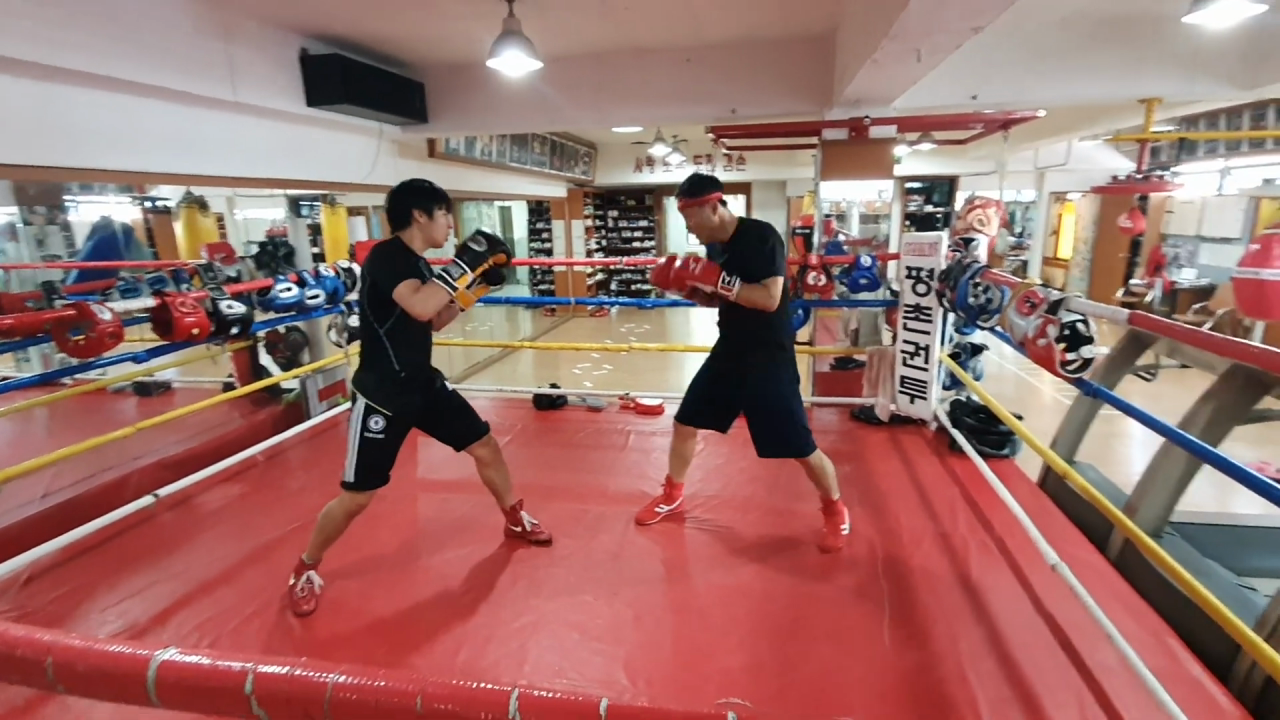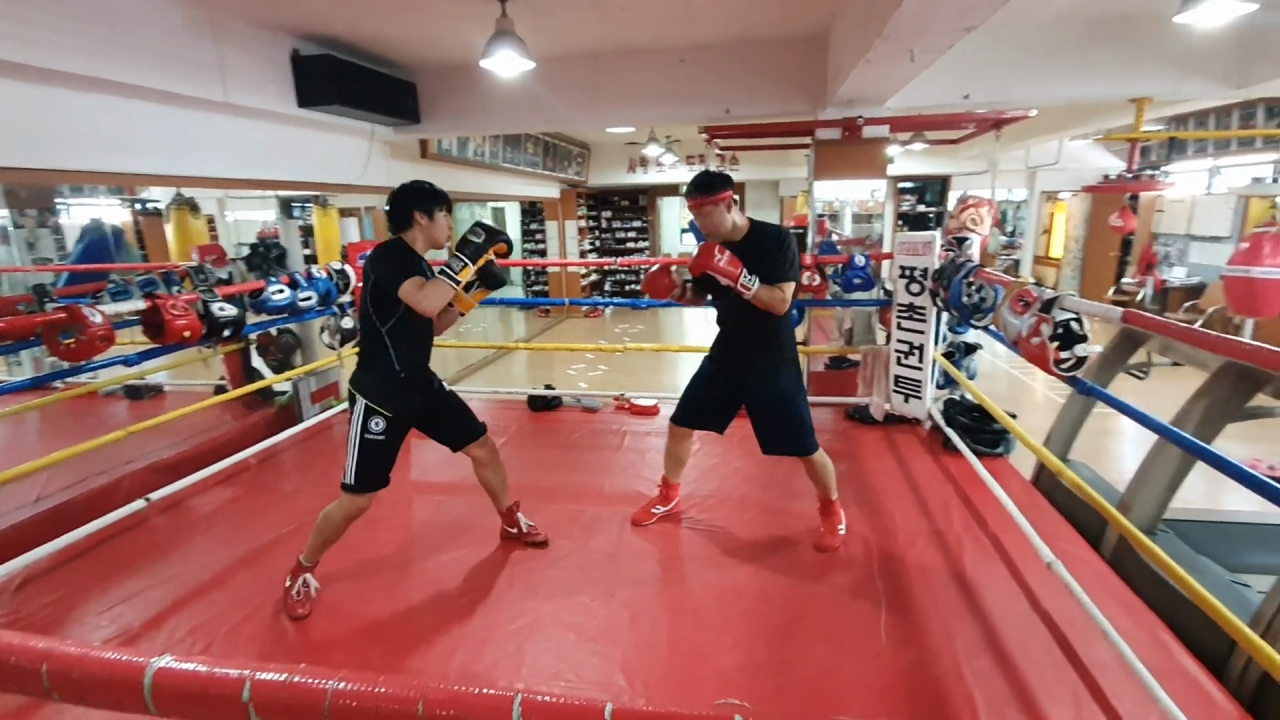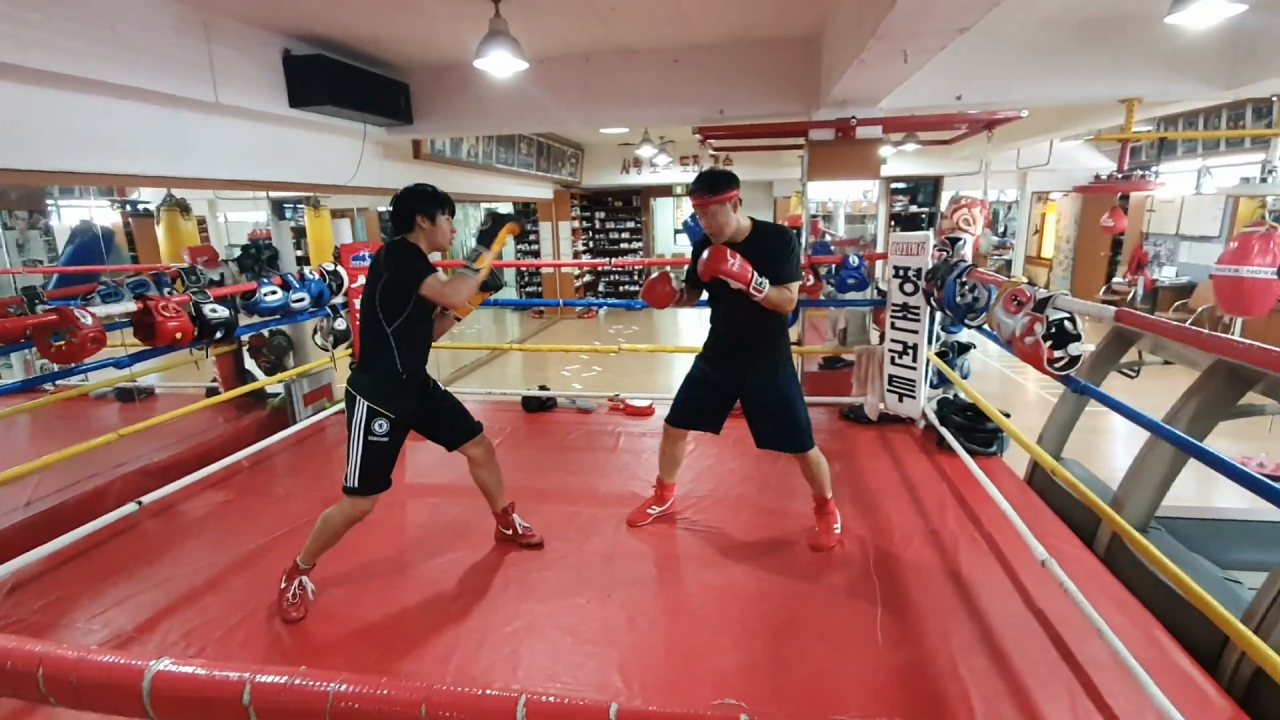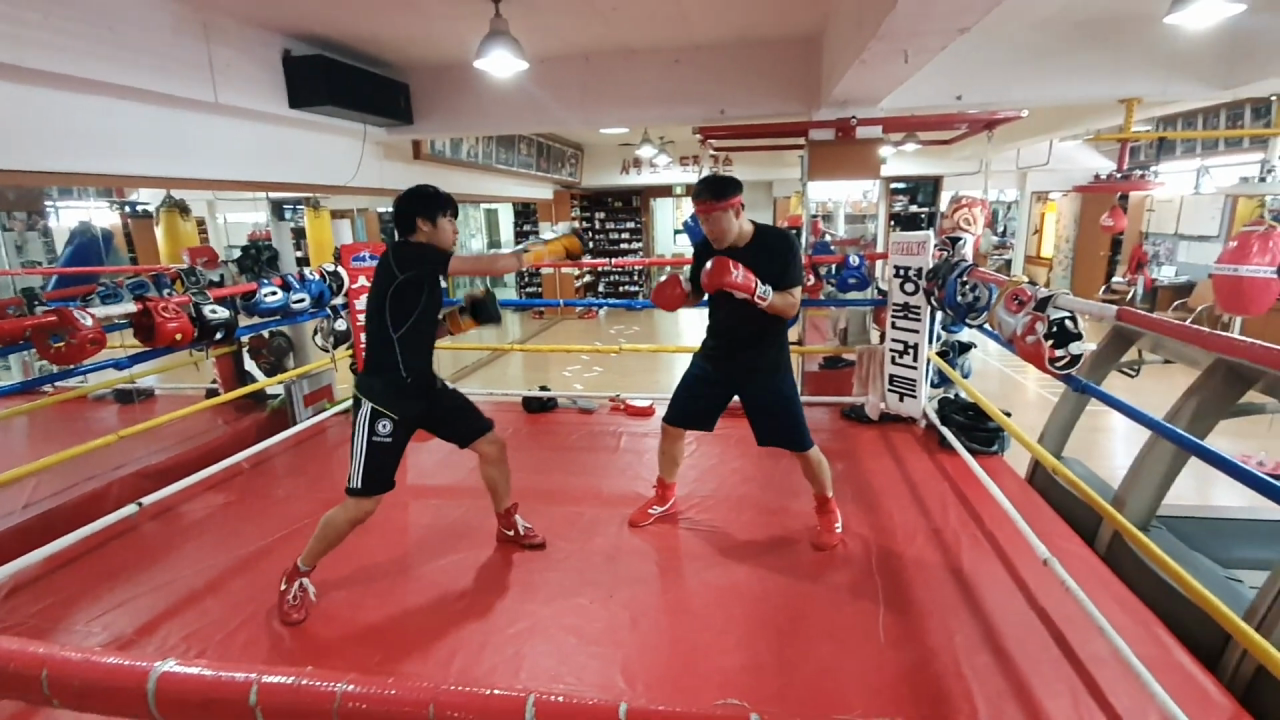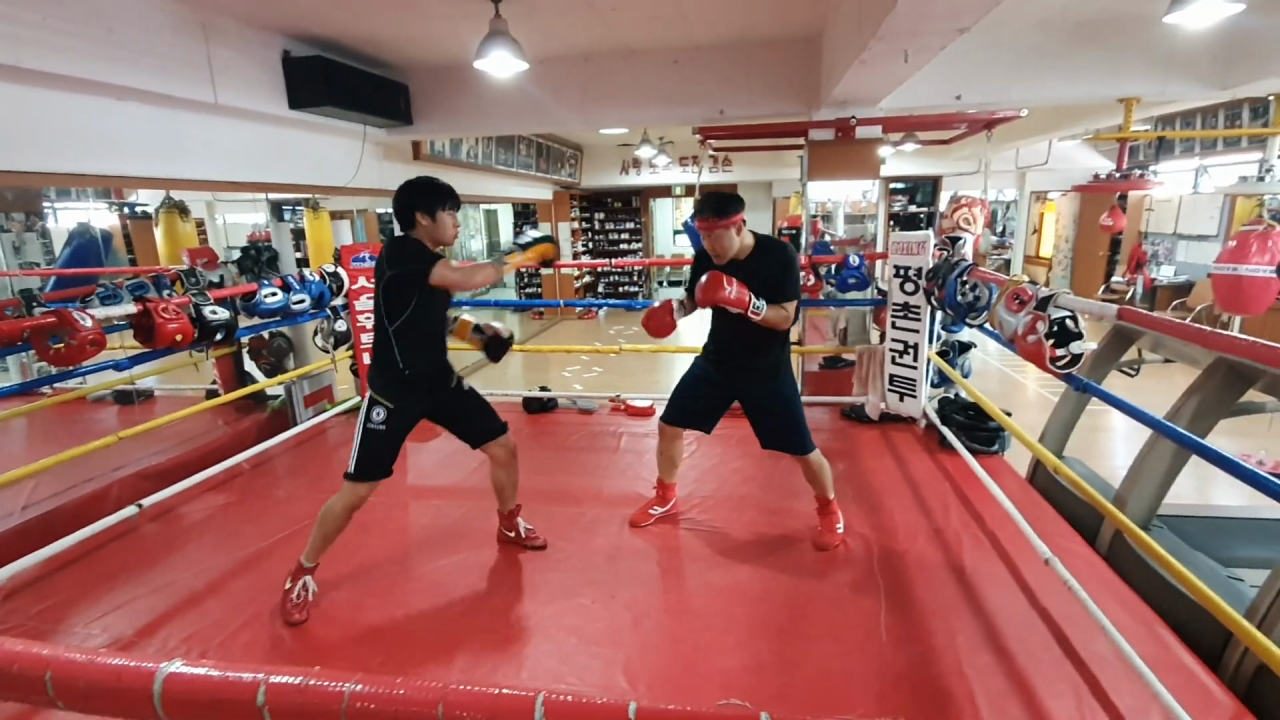
dt=0.1s
person 1, frame 1
left shoulder: (417, 262)
right shoulder: (387, 256)
left elbow: (433, 322)
right elbow: (421, 307)
left wrist: (474, 286)
right wrist: (466, 261)
left hip: (423, 382)
right hip: (382, 393)
left knee: (486, 446)
right knee: (357, 498)
left ankle: (515, 519)
right ankle: (306, 568)
person 1, frame 2
left shoulder: (414, 262)
right shoulder: (389, 256)
left elbow: (432, 326)
right elbow: (427, 305)
left wrist: (473, 291)
right wrist: (467, 257)
left hip: (419, 384)
right hip: (380, 394)
left knee: (484, 447)
right knee: (356, 500)
left ankle: (511, 521)
right ankle: (302, 571)
person 1, frame 3
left shoulder: (415, 262)
right shoulder: (397, 256)
left elbow: (428, 331)
right elbow: (454, 293)
left wrist: (473, 298)
right wrist: (490, 243)
left hip: (416, 385)
right hip: (378, 395)
left knee: (480, 446)
right knee: (358, 503)
left ankle: (506, 522)
right ankle: (297, 574)
person 1, frame 4
left shoulder: (425, 263)
right shoulder: (405, 257)
right elbow: (488, 266)
left wrist: (458, 320)
right wrist: (552, 247)
left hip: (422, 388)
right hip: (384, 398)
left knee: (491, 444)
right knee: (361, 505)
left ankle: (508, 525)
right ankle: (299, 574)
person 1, frame 5
left shoulder: (426, 259)
right shoulder: (401, 252)
right elbow: (466, 280)
left wrist: (473, 329)
right wrist: (521, 255)
left hip: (437, 378)
right hip: (394, 389)
left knee: (503, 446)
right knee: (356, 491)
left ankle: (509, 524)
right ankle: (303, 573)
person 2, frame 1
left shoulder: (761, 236)
right shoulder: (717, 245)
left elbow: (769, 299)
left wrist: (716, 280)
right wrist: (688, 282)
left hip: (770, 360)
right hip: (729, 355)
left knee: (801, 448)
right knee: (684, 425)
left ankle: (835, 511)
right ankle: (672, 495)
person 2, frame 2
left shoulder: (776, 239)
right shoulder: (711, 247)
left elbow: (781, 302)
right elbow: (697, 295)
left wrist: (736, 275)
right wrist: (675, 288)
left hip: (774, 362)
right hip: (725, 357)
left knee: (806, 448)
right knee: (679, 426)
left ankle: (832, 511)
right ankle: (668, 496)
person 2, frame 3
left shoulder: (779, 239)
right shoulder: (706, 247)
left elbow: (788, 302)
right elbow: (692, 294)
left wrist: (747, 278)
right wrist: (672, 291)
left hip: (768, 362)
right hip: (717, 356)
left knee: (802, 446)
right knee: (674, 427)
left ankle: (827, 511)
right ankle: (663, 497)
person 2, frame 4
left shoulder: (781, 244)
right shoulder: (706, 248)
left elbow: (791, 307)
right elbow: (694, 294)
left wrist: (750, 287)
right wrist: (675, 291)
left hip: (766, 363)
right hip: (714, 356)
left knee: (802, 446)
right knee: (672, 426)
left ankle: (828, 510)
right ankle: (664, 497)
person 2, frame 5
left shoulder: (780, 256)
right shoulder: (706, 257)
left elbow: (785, 319)
right elbow: (694, 300)
left wrist: (744, 301)
right wrist: (674, 309)
left hip: (768, 367)
right hip: (716, 360)
left knee: (803, 450)
right knee: (669, 426)
left ankle: (829, 511)
right ankle: (665, 497)
